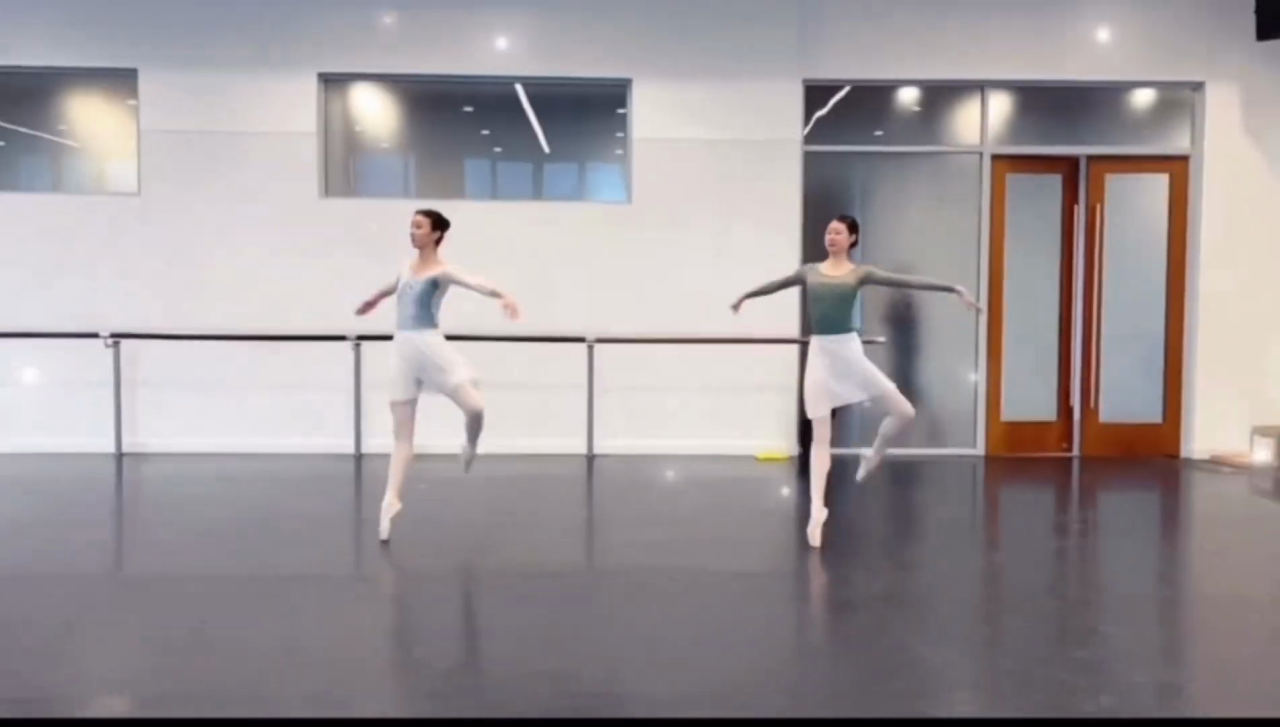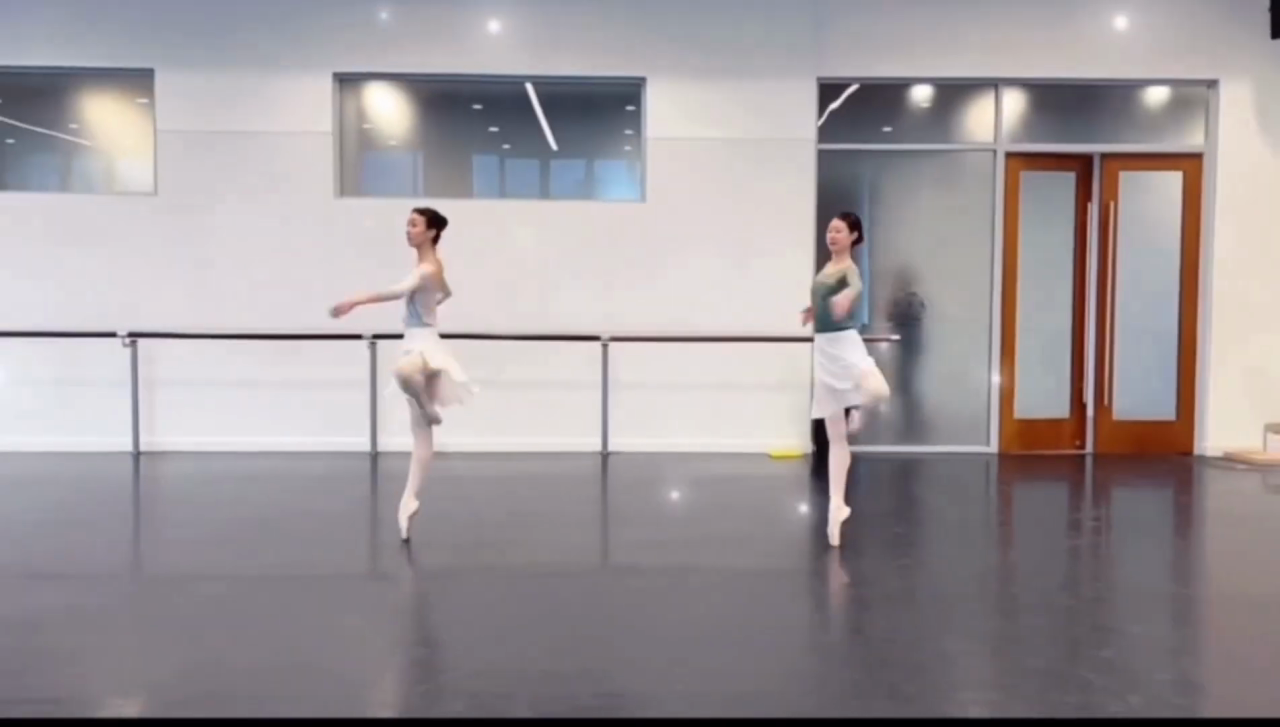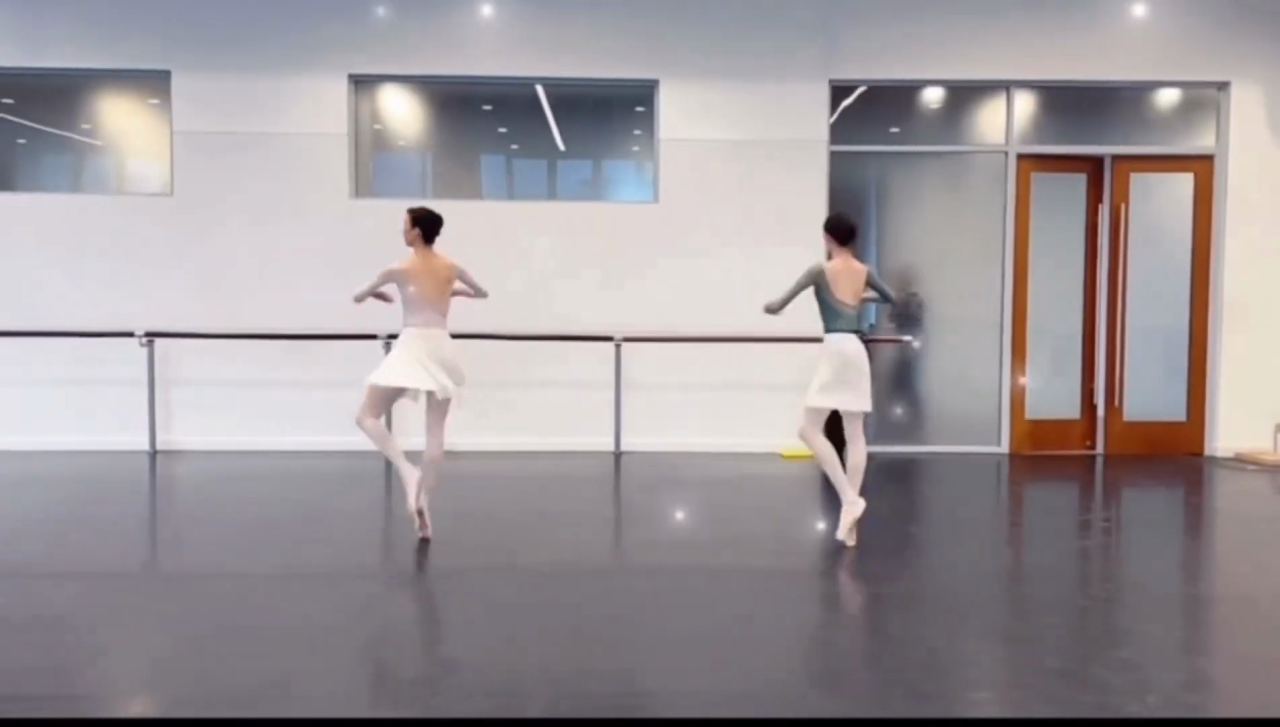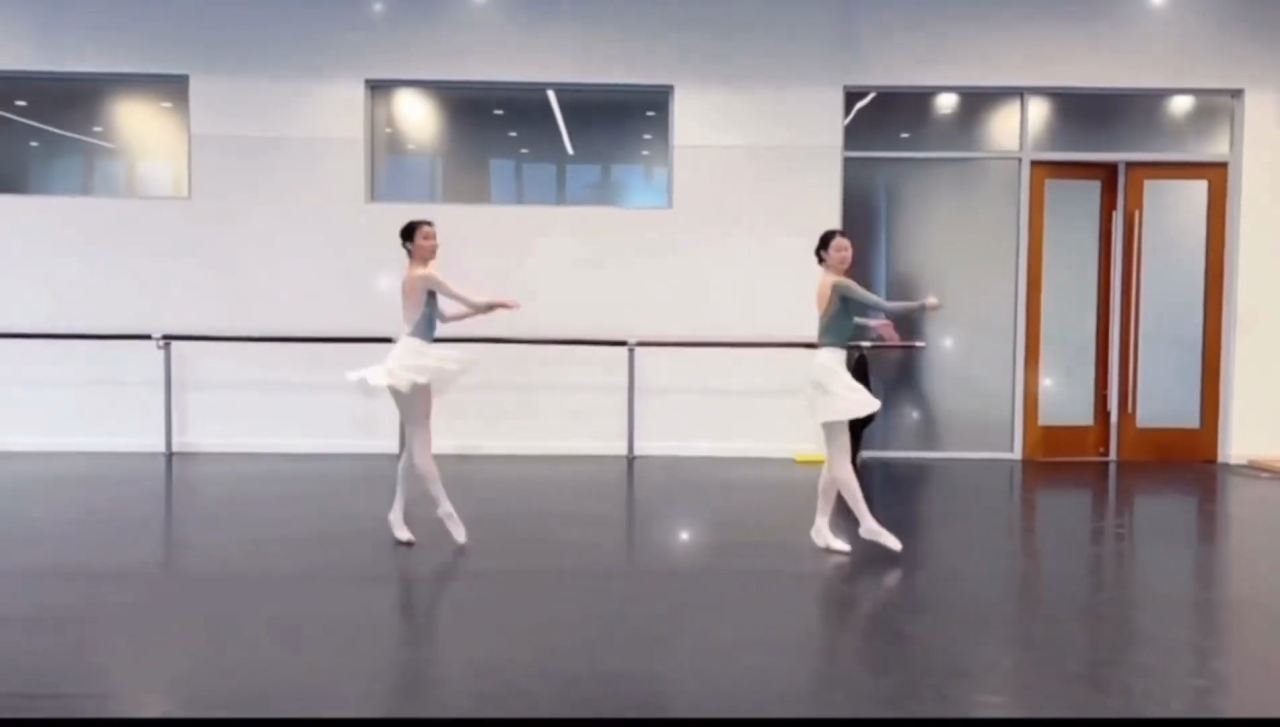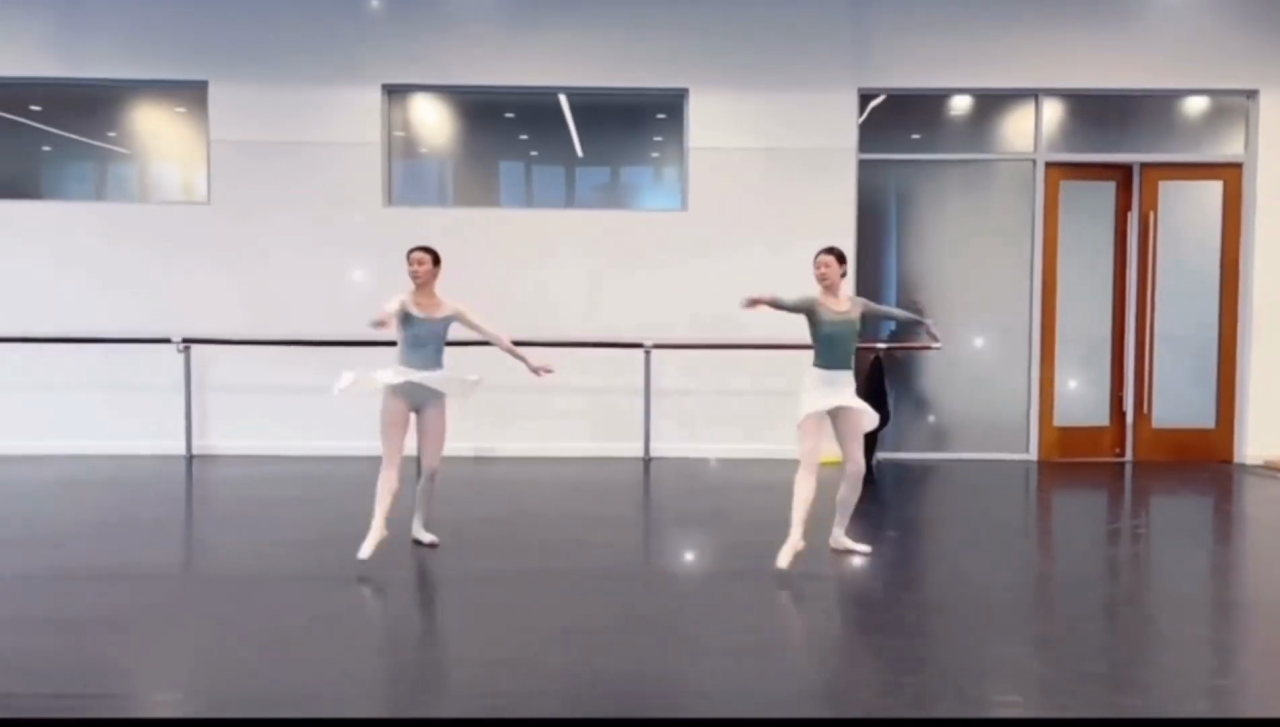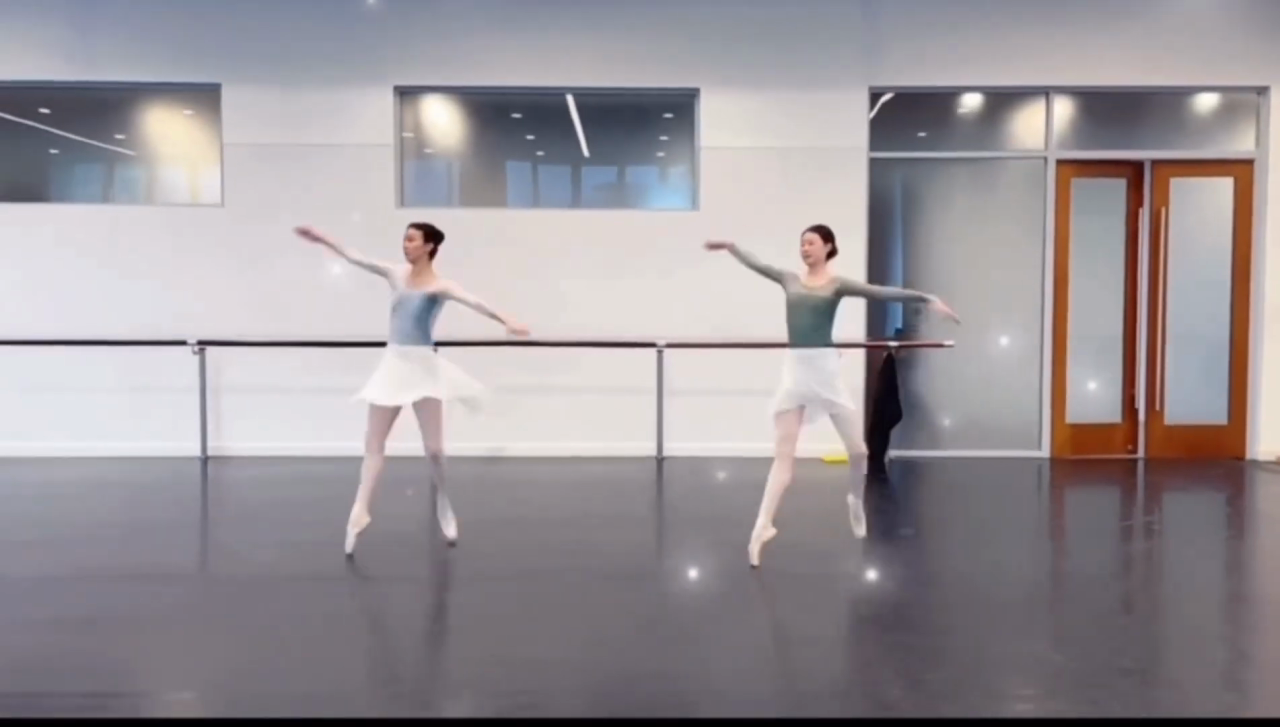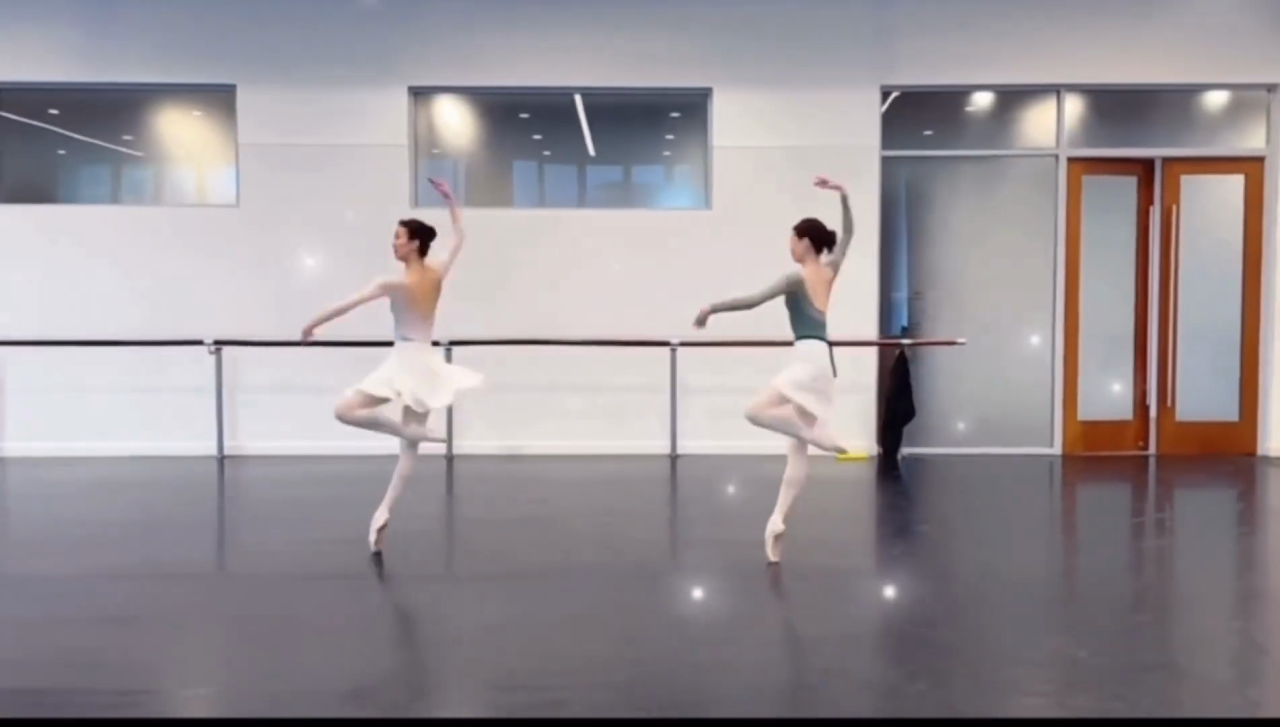
dt=0.2s
person 1, frame 1
left shoulder: (860, 273)
right shoulder: (808, 270)
left elbow: (909, 281)
right elbow: (778, 283)
left wrist: (956, 289)
right wrist: (745, 296)
left hip: (848, 351)
right hip: (819, 354)
left knee: (904, 412)
right knee: (821, 438)
left ankle: (875, 452)
right ankle: (816, 509)
person 1, frame 2
left shoulder: (847, 269)
right shoulder: (826, 268)
left elbow: (856, 285)
left wrist: (847, 295)
right wrist: (815, 307)
left hip: (845, 348)
right hip: (823, 353)
left knee: (878, 392)
right knee: (834, 437)
left ankle: (857, 414)
right ankle: (835, 507)
person 1, frame 3
left shoulder: (819, 269)
right shoulder: (864, 271)
left elbow: (777, 307)
right elbow: (889, 298)
left wrist: (770, 305)
left hip: (837, 350)
right hip: (854, 350)
left knee: (809, 431)
right knee: (855, 438)
left ankle: (849, 499)
right ankle: (851, 500)
person 1, frame 4
left shoulder: (829, 285)
right shoulder: (841, 284)
right elbow: (885, 307)
left wrist: (869, 323)
right wrist: (925, 303)
left hip: (830, 367)
right hip: (830, 366)
left knee: (837, 455)
right knee: (841, 456)
left ankle: (821, 526)
right ankle: (869, 524)
person 1, frame 5
left shoulder: (859, 305)
right shoulder: (812, 304)
left elbow: (893, 313)
right elbow: (785, 304)
left wrist: (924, 323)
right wrist: (764, 299)
left hip: (846, 387)
right hip: (818, 385)
left knee: (855, 468)
right knee: (809, 463)
left ankle: (838, 534)
right ankle: (795, 537)
person 1, frame 6
left shoulder: (837, 282)
right shoulder: (791, 281)
left elbow: (882, 291)
right elbow: (760, 267)
left wrist: (928, 298)
right wrist: (731, 247)
left hip: (825, 367)
right hip: (794, 368)
left knee: (856, 452)
right knee: (783, 455)
left ankle: (856, 500)
right ankle: (762, 526)
person 1, frame 7
left shoulder: (797, 276)
right shoulder: (829, 269)
left elbow: (757, 299)
right elbow: (848, 230)
left wrist: (712, 308)
right wrist: (842, 192)
left hip: (810, 359)
right hip: (818, 357)
left knee: (756, 412)
right knee: (797, 454)
left ankle: (817, 432)
right ankle: (778, 521)
person 2, frame 1
left shoulder: (442, 271)
right shoulder: (408, 268)
left elbow: (476, 283)
right elbow: (395, 287)
left wrist: (503, 296)
right wrist: (373, 299)
left hip: (430, 348)
right hip: (403, 352)
left knee: (475, 408)
right knee: (402, 435)
left ankle: (470, 444)
right ankle: (390, 501)
person 2, frame 2
left shoulder: (428, 269)
right shoulder: (432, 268)
left elbow: (399, 291)
right elbow: (445, 292)
left wrist: (355, 301)
left hip: (423, 344)
right hip: (421, 344)
left knee: (405, 374)
right knee: (420, 434)
left ankle: (426, 411)
right ankle: (410, 499)
person 2, frame 3
left shoulder: (397, 270)
right shoulder: (451, 267)
left elbow: (360, 295)
right elbow: (481, 293)
left wrist: (372, 295)
left hip: (410, 348)
right hip: (441, 350)
left knee: (366, 417)
right knee: (434, 435)
left ankle: (408, 473)
right ankle: (420, 499)
person 2, frame 4
left shoulder: (420, 278)
right shoulder: (427, 275)
left elbow: (447, 315)
right elbow: (472, 302)
left wrist: (486, 307)
right wrist: (493, 303)
left hip: (421, 365)
right hip: (407, 363)
left knee: (416, 445)
right knee: (419, 444)
left ankle: (398, 514)
right ankle: (445, 509)
person 2, frame 5
left shoulder: (451, 310)
right shoulder: (403, 302)
left elbow: (494, 336)
right elbow: (388, 311)
left wrist: (528, 361)
right wrist: (387, 318)
left hip: (433, 388)
right hip: (400, 385)
left knee: (431, 466)
right knee: (391, 462)
left ankle: (418, 524)
right ankle: (377, 529)
person 2, frame 6
left shoulder: (440, 285)
right shoulder: (401, 275)
left elbow: (473, 300)
right elbow: (359, 260)
left wrist: (506, 320)
right wrist: (324, 240)
left hip: (421, 368)
right hip: (393, 367)
left knee: (434, 450)
right knee: (373, 447)
left ankle: (443, 505)
right ankle: (359, 513)
person 2, frame 7
left shoulder: (395, 282)
right shoulder: (438, 273)
left elbow: (351, 303)
right elbow: (460, 238)
left wrist: (314, 323)
right wrist: (451, 199)
left hip: (406, 361)
right hip: (428, 363)
left knee: (345, 411)
right knee: (407, 449)
left ankle: (401, 462)
right ankle: (383, 514)
